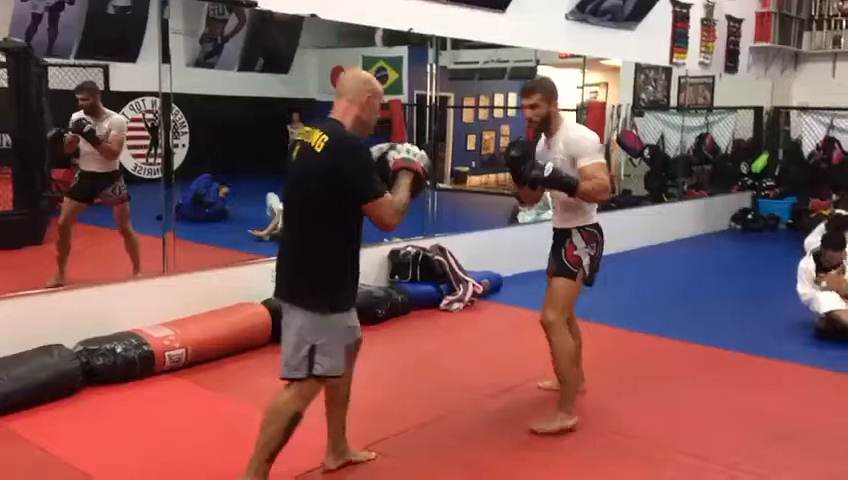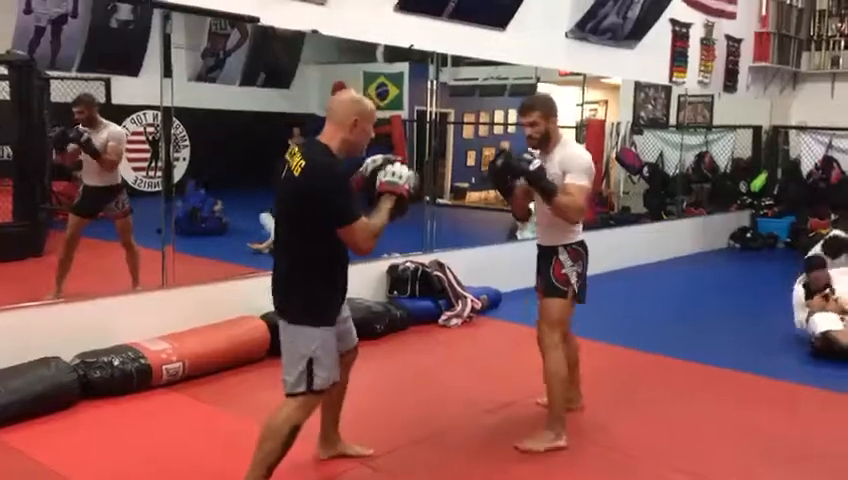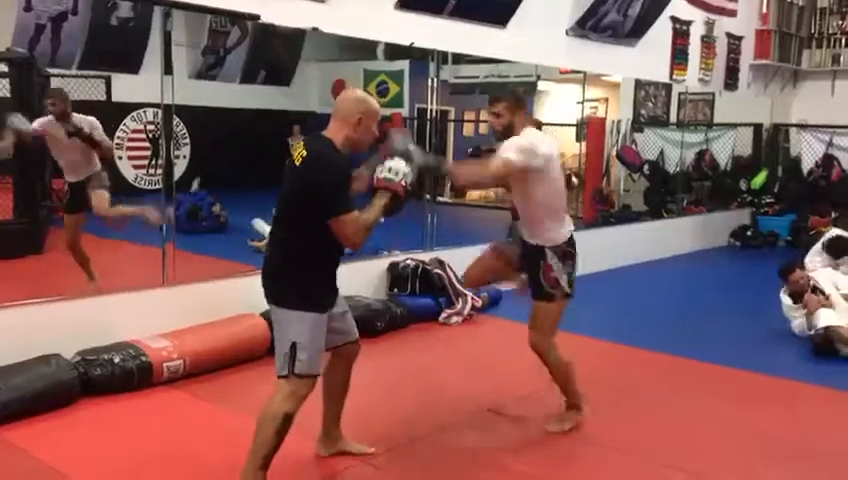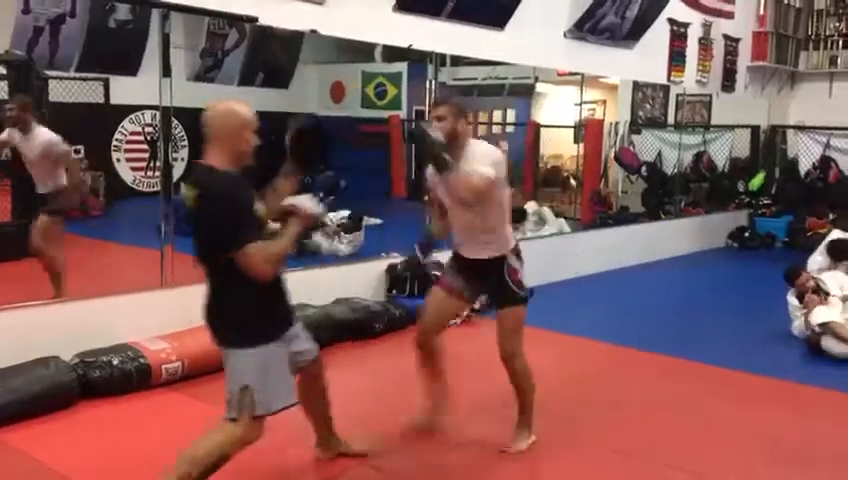
dt=0.4s
person 1, frame 1
left shoulder: (308, 136)
right shoulder: (348, 146)
right elbow: (389, 217)
left wrist: (374, 173)
right wrist: (406, 174)
left hip: (309, 272)
right hip: (316, 281)
left knee: (345, 351)
right knee: (304, 382)
person 1, frame 2
left shoulder: (306, 153)
right shoulder: (327, 170)
right elbow: (363, 241)
left wrist: (360, 180)
right wrist: (389, 196)
left hip: (318, 289)
right hip: (307, 297)
left knee: (344, 356)
right knee: (306, 396)
left ankle: (329, 441)
person 1, frame 3
left shoulder: (316, 148)
right shoulder: (329, 162)
right elbow: (353, 235)
left wrist: (372, 177)
right wrist: (385, 193)
left hip: (316, 281)
right hip: (297, 287)
left knee: (347, 347)
right knee: (296, 384)
left ankle: (330, 438)
person 1, frame 4
left shoulder: (223, 180)
right shoulder: (216, 194)
left elbow: (258, 212)
right elbow: (261, 266)
left wrist: (292, 175)
right wrist: (295, 224)
left hip: (266, 312)
right hip: (245, 323)
left knee: (311, 367)
right knee: (246, 427)
left ankle: (329, 442)
person 2, frame 1
left shoulder: (580, 138)
right shoulder: (542, 143)
left elbow: (602, 190)
right elbow: (529, 198)
left wrist: (561, 180)
right wrist: (519, 172)
left hip: (581, 236)
right hip: (562, 234)
left knee: (552, 318)
right knee: (563, 314)
left ankle: (567, 411)
right ankle: (574, 378)
person 2, frame 2
left shoulder: (575, 157)
right shoulder: (534, 157)
left elbow: (575, 212)
right elbow: (520, 212)
left wrist: (541, 183)
right wrist: (506, 184)
left hip: (566, 254)
right hip: (546, 251)
left knee: (549, 339)
right knee: (561, 331)
left ankle: (555, 431)
right ankle: (572, 395)
person 2, frame 3
left shoulder: (524, 145)
right shoulder: (532, 143)
left elbow: (483, 176)
left hip: (551, 250)
right hip: (530, 241)
left knee: (540, 341)
right knee: (471, 279)
left ankle: (574, 408)
person 2, frame 4
left shoulder: (487, 155)
right shoulder: (438, 169)
left elbow: (468, 197)
left wrist: (443, 166)
left hip: (500, 261)
right hip: (463, 261)
left knee: (510, 353)
right knee: (424, 334)
left ankle: (525, 427)
right ankle: (437, 405)
person 3, frame 1
left shoulder: (117, 120)
right shoulder: (77, 117)
left elbow: (113, 153)
right elbow: (68, 149)
left wrist: (91, 136)
right wrist: (62, 139)
left hip: (109, 178)
right hip: (85, 177)
left knee: (125, 228)
right knee: (63, 224)
left ankle: (137, 272)
right ankle: (60, 274)
person 3, frame 2
left shoulder: (115, 132)
right shoulder: (78, 131)
left elbow: (111, 165)
right elbow: (68, 160)
left wrist: (89, 147)
left hip: (112, 192)
right hip: (88, 191)
left knee: (127, 242)
right knee: (69, 240)
left ankle: (136, 286)
right ankle: (57, 290)
person 3, frame 3
left shoulder: (89, 122)
right shoulder: (43, 124)
left elbow: (108, 153)
left wrist: (88, 138)
left hip: (94, 178)
right hip: (73, 186)
left knee: (103, 212)
right knee: (71, 242)
left ankle: (146, 212)
right ankle: (92, 279)
person 3, frame 4
left shoulder: (47, 139)
left elbow: (74, 165)
left wrist: (73, 191)
left hip: (58, 195)
right hip: (44, 194)
left knee: (37, 244)
right knee: (38, 245)
left ankle: (61, 294)
right ankle: (58, 293)
